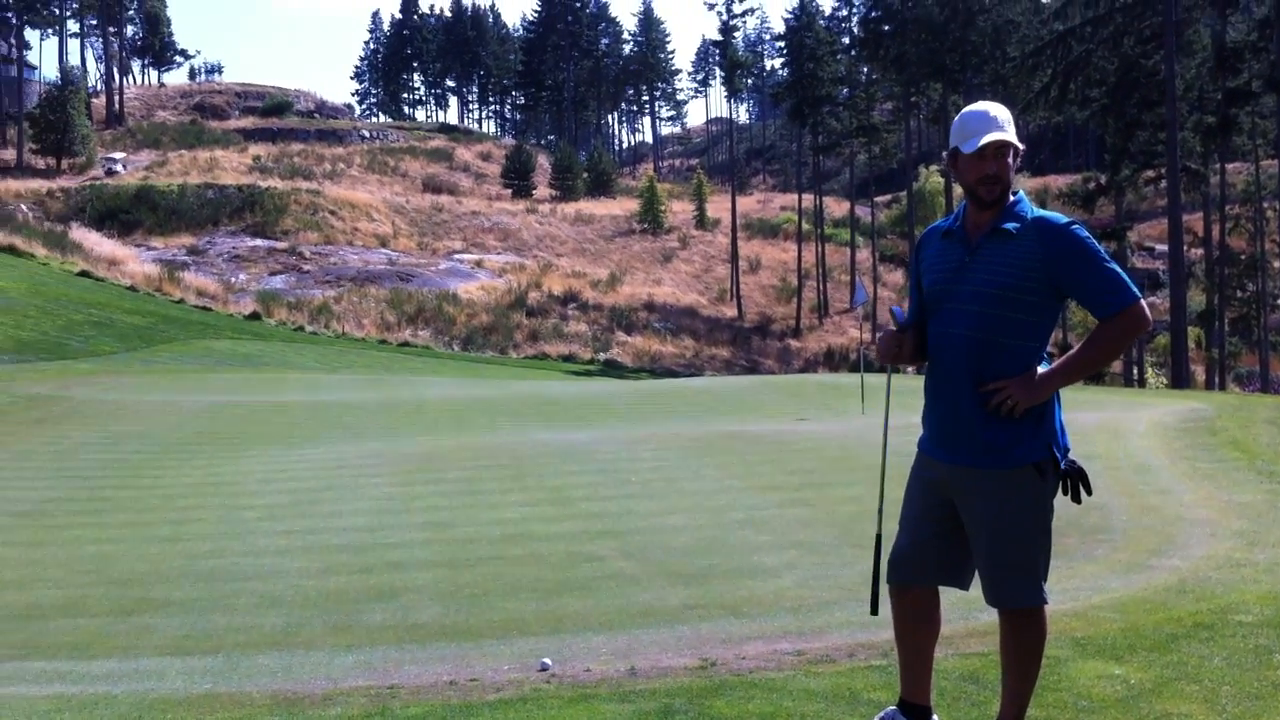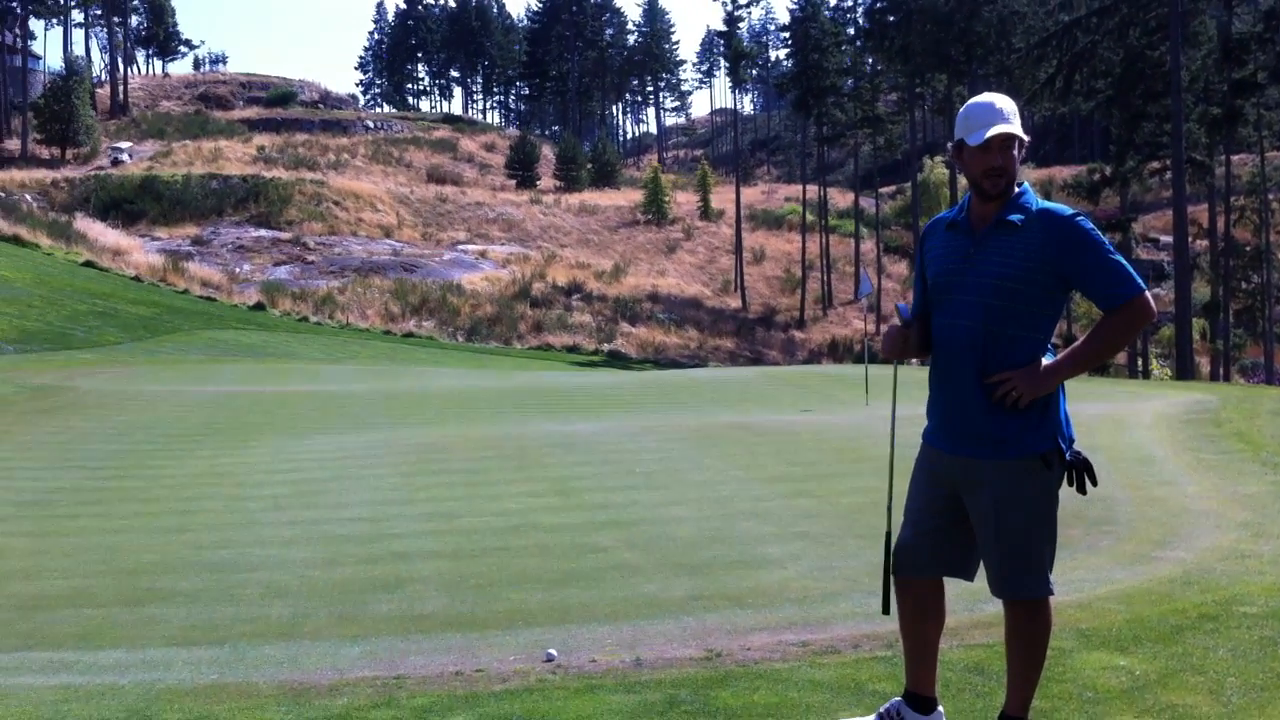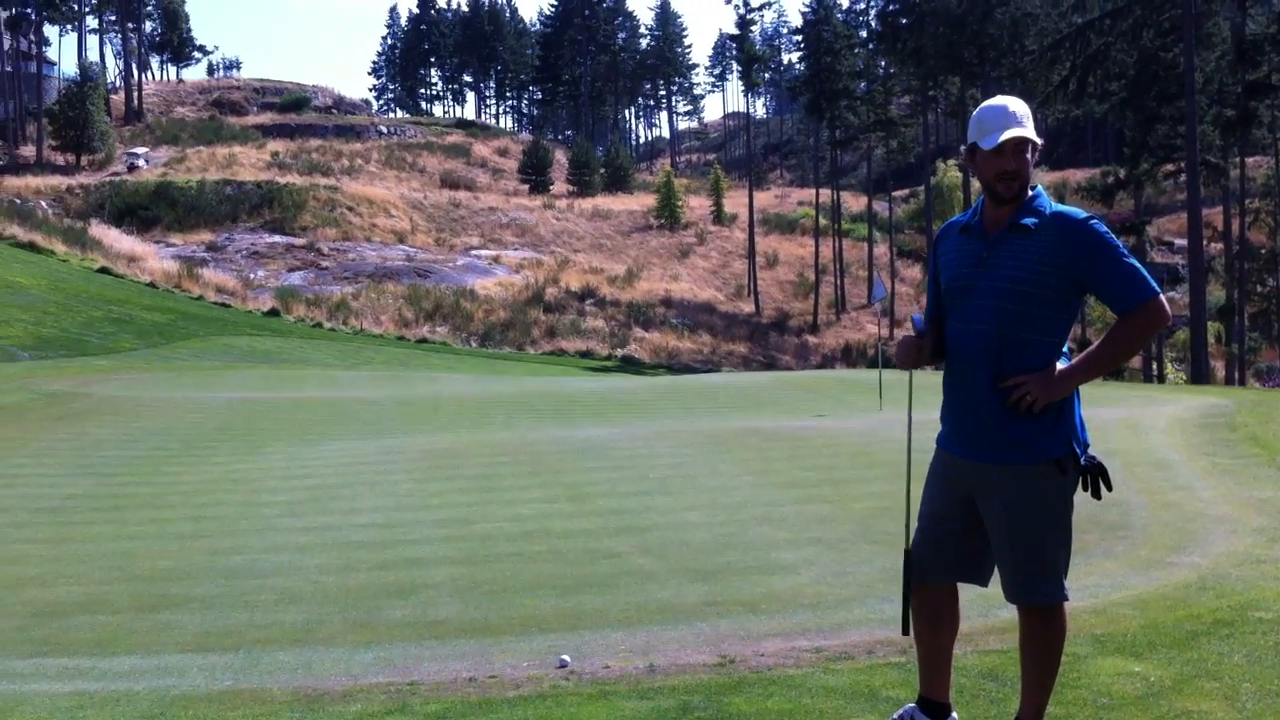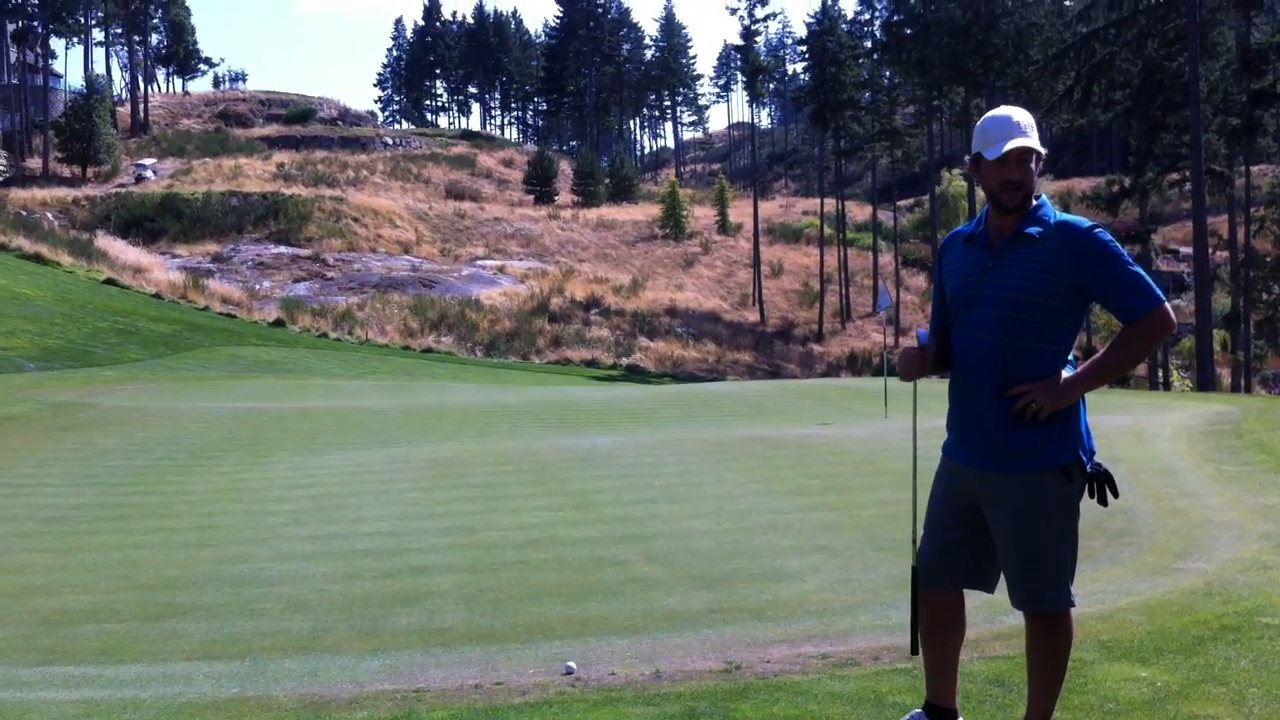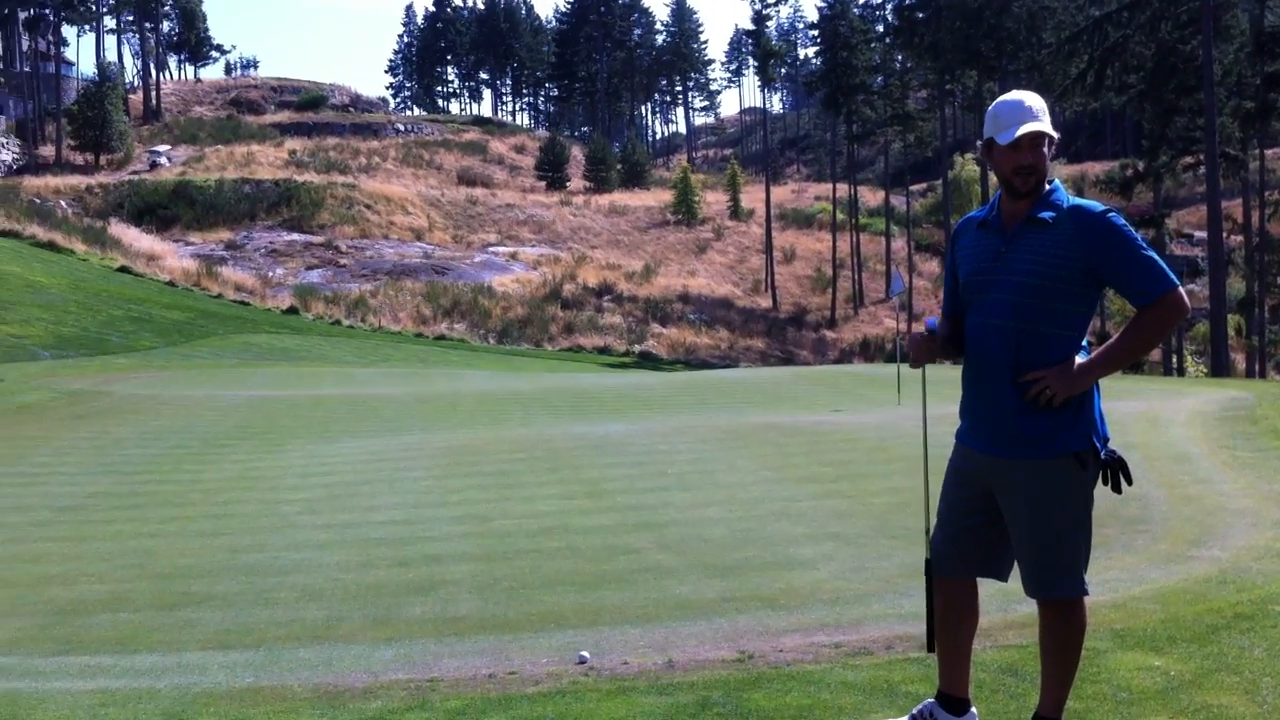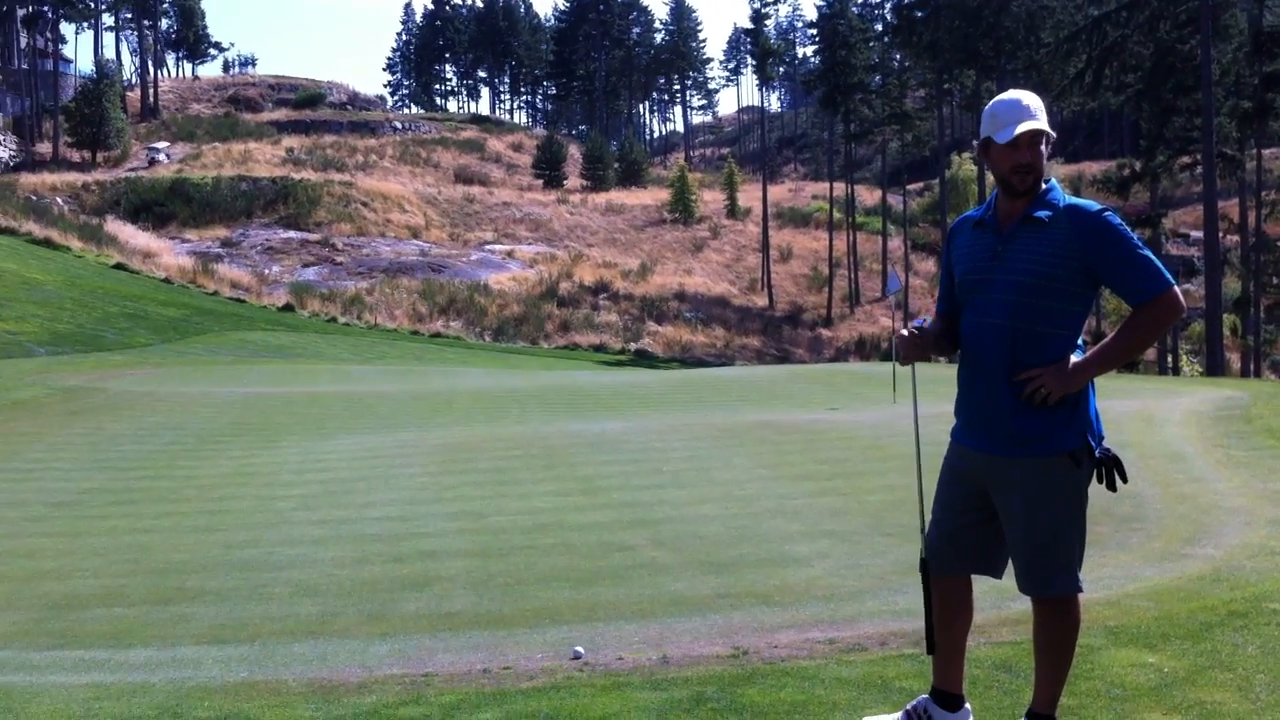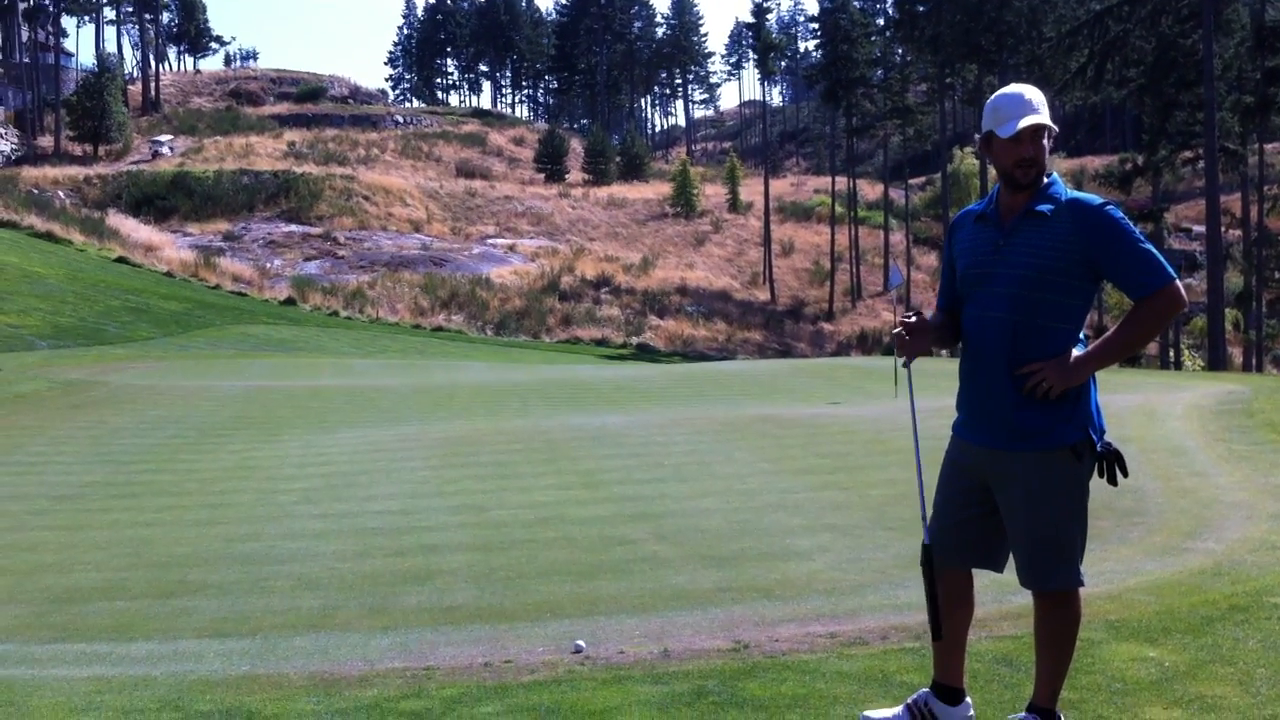
dt=0.1s
person 1, frame 1
left shoulder: (1054, 236)
right shoulder: (931, 242)
left elbow: (1132, 316)
left wrist: (1050, 378)
right wrist: (899, 346)
left hip: (1015, 456)
right hip: (939, 450)
left knee: (1018, 597)
right knee: (909, 578)
person 1, frame 2
left shoulder: (1057, 229)
right shoulder: (936, 234)
left elbow: (1136, 309)
left wrist: (1053, 370)
right wrist: (901, 341)
left hip: (1019, 447)
right hip: (943, 443)
left knee: (1021, 590)
right knee: (913, 570)
person 1, frame 3
left shoulder: (1073, 231)
right shoulder: (949, 238)
left elbow: (1152, 312)
left wrist: (1070, 375)
right wrist: (917, 348)
left hip: (1035, 452)
right hip: (958, 445)
left knee: (1037, 594)
right knee: (927, 574)
person 1, frame 4
left shoulder: (1077, 241)
right shoulder: (953, 248)
left elbow: (1157, 320)
left wrist: (1075, 383)
right wrist: (922, 358)
left hip: (1041, 461)
right hip: (964, 455)
left knee: (1043, 600)
right knee: (934, 582)
person 1, frame 5
left shoulder: (1090, 225)
right shoulder: (967, 234)
left elbow: (1170, 304)
left wrist: (1089, 369)
right wrist: (931, 344)
left hip: (1055, 447)
right hip: (977, 442)
left knee: (1057, 589)
right knee: (947, 570)
person 1, frame 6
left shoulder: (1085, 224)
right shoulder: (962, 232)
left elbow: (1165, 302)
left wrist: (1083, 368)
right wrist: (925, 341)
left hip: (1048, 445)
right hip: (971, 440)
left knee: (1050, 586)
right knee: (941, 567)
person 1, frame 7
left shoulder: (1087, 218)
right shoulder: (964, 226)
left elbow: (1167, 296)
left wrist: (1084, 363)
right wrist: (924, 333)
left hip: (1050, 439)
right hip: (973, 433)
left knee: (1051, 580)
right knee: (943, 561)
